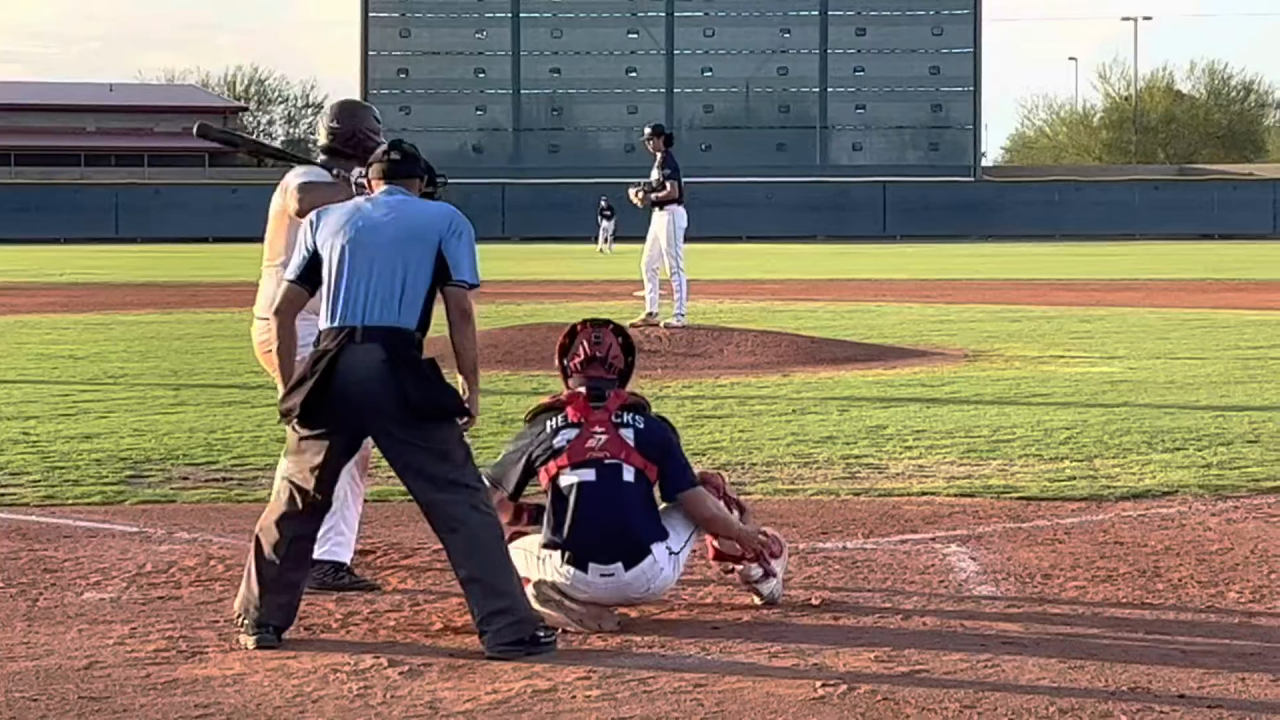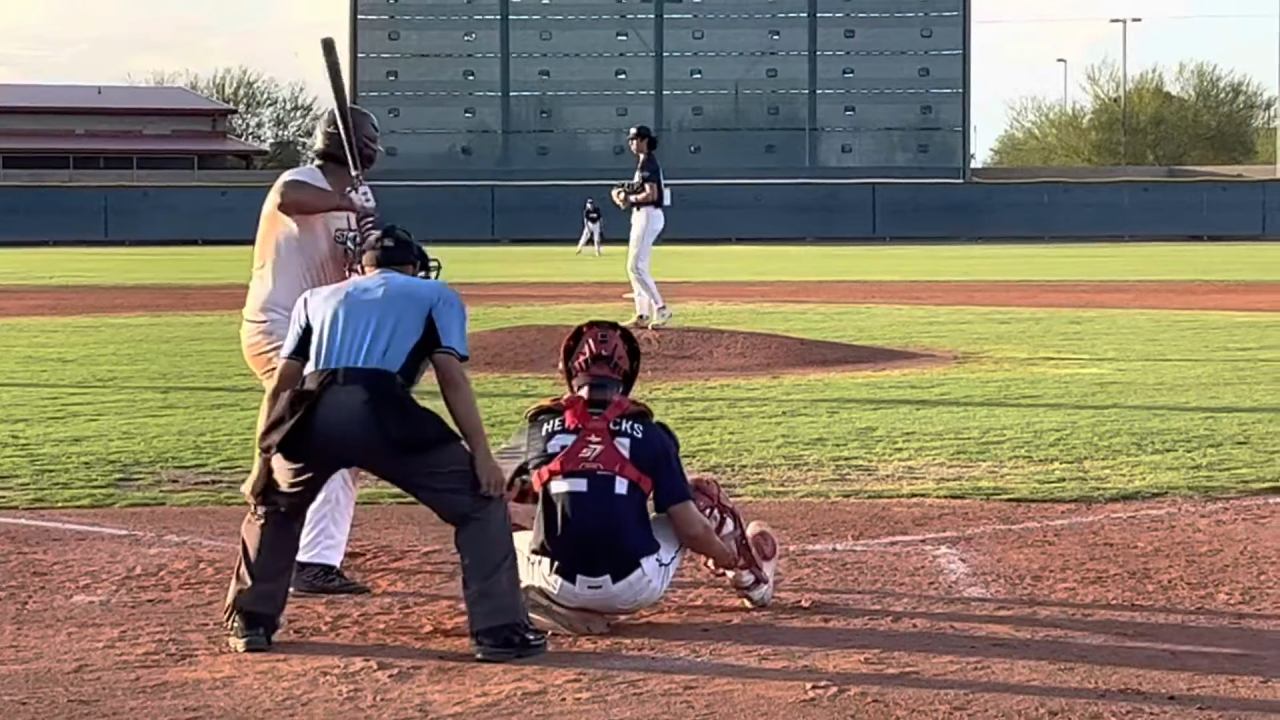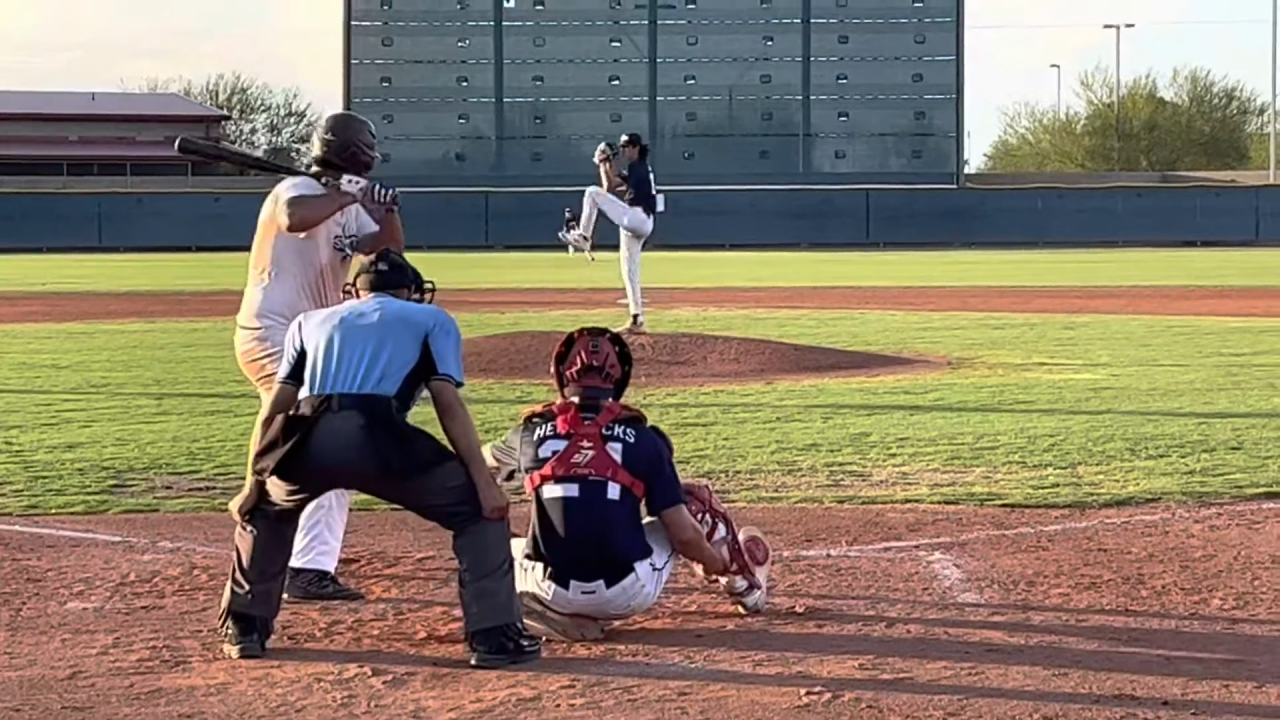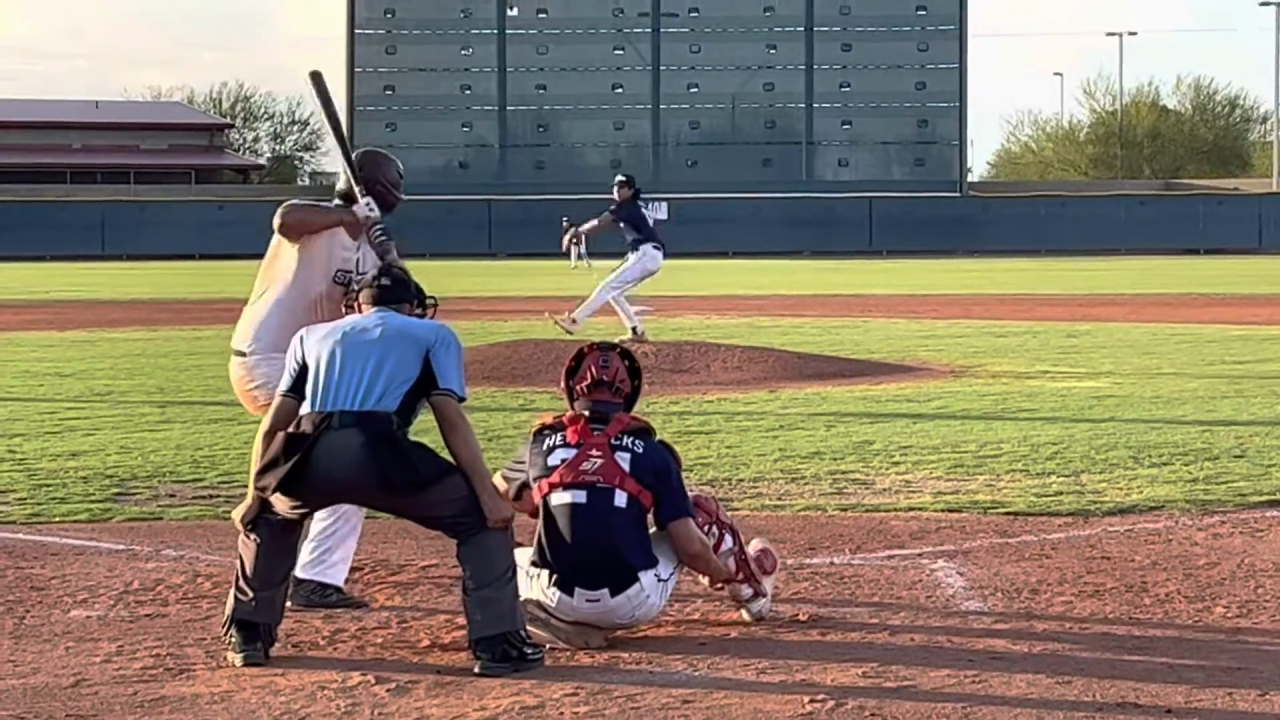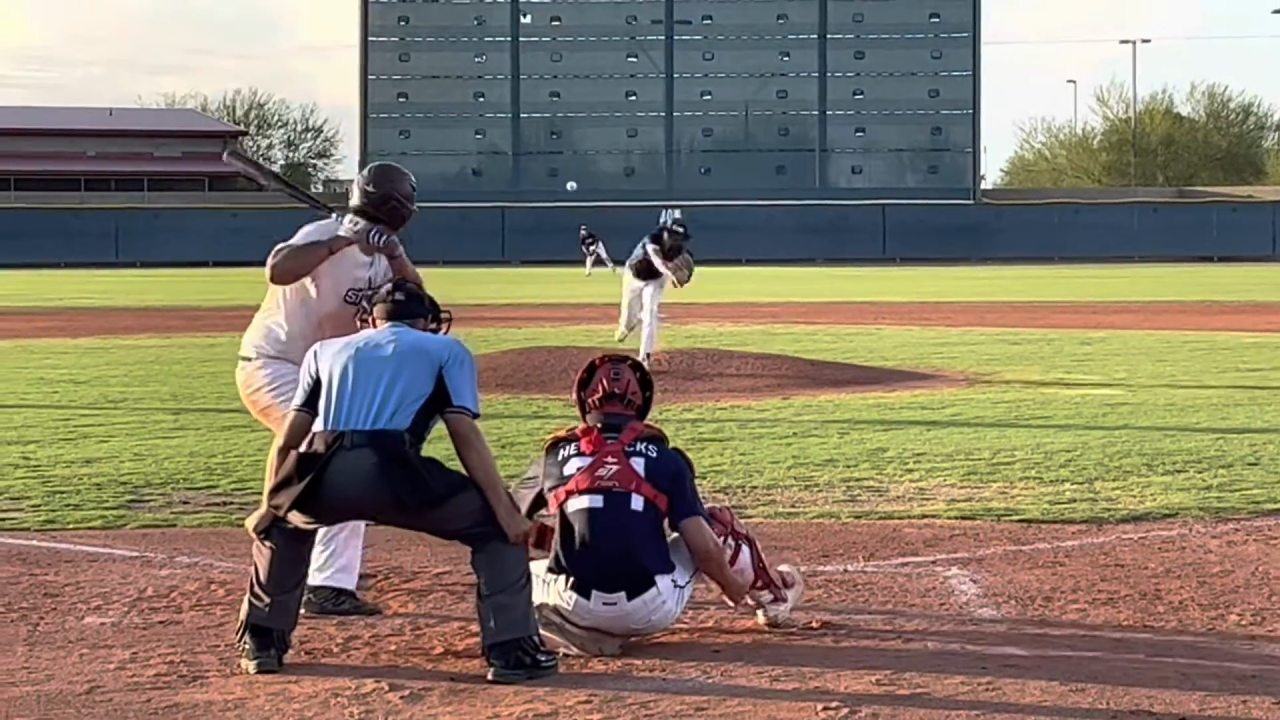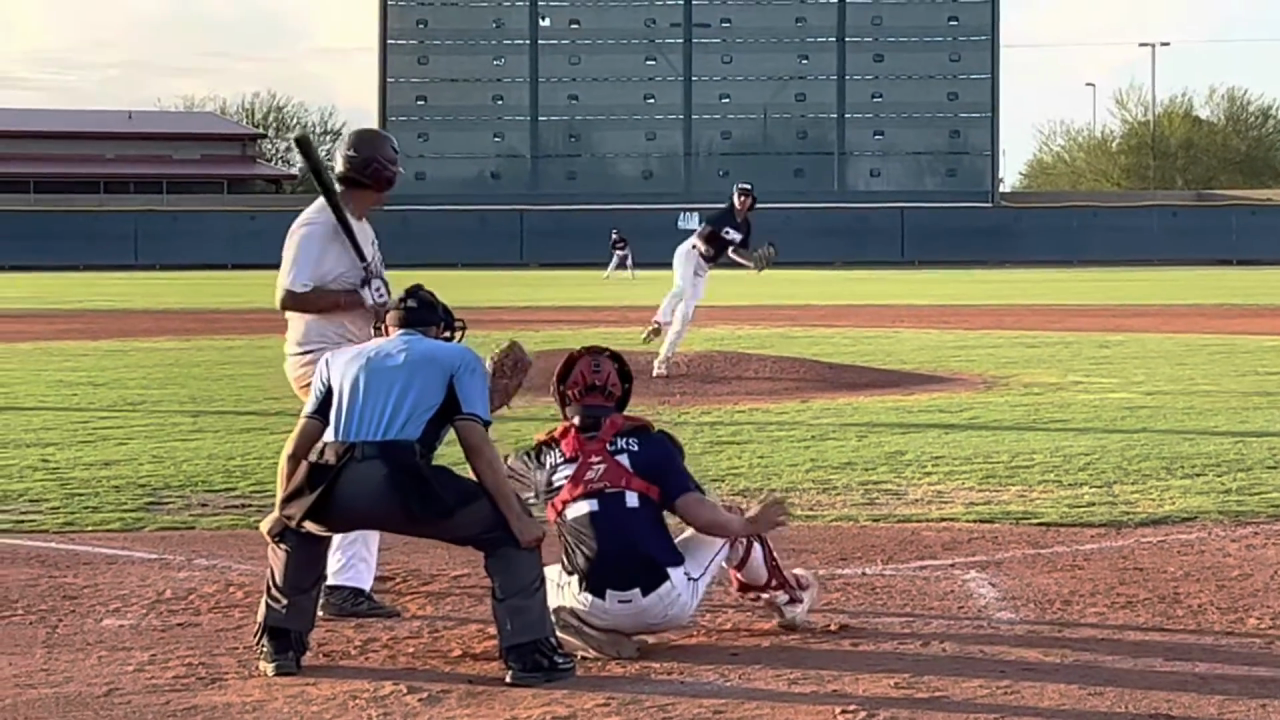
dt=0.5s
person 1, frame 1
left shoulder: (346, 191)
right shoulder: (308, 177)
right elbow: (302, 204)
right wrist: (352, 187)
left hip: (322, 331)
right hip: (295, 330)
right ankle: (323, 562)
person 1, frame 2
left shoulder: (348, 197)
right shoulder: (303, 180)
right elbow: (287, 199)
left wrist: (369, 234)
right wrist: (347, 203)
right hip: (283, 332)
right ankle: (314, 565)
person 1, frame 3
left shoulder: (347, 205)
right shoulder: (299, 188)
left elbow: (387, 248)
right elbow: (295, 219)
left wrist: (389, 213)
right wrist: (347, 195)
right hip: (278, 338)
right ankle: (308, 572)
person 1, frame 4
left shoulder: (370, 240)
right shoulder: (318, 224)
right elbow: (284, 221)
left wrist: (387, 256)
right wrist: (350, 214)
right hip: (266, 362)
left ankle: (334, 547)
right ankle: (315, 581)
person 1, frame 5
left shoulder: (383, 251)
right shoulder: (322, 234)
right elbow: (277, 271)
left wrist: (395, 253)
right wrist: (340, 240)
right hip: (272, 368)
left ankle: (337, 562)
right ankle: (327, 587)
person 1, frame 6
left shoulder: (359, 224)
right shoulder: (318, 225)
right elbow: (290, 298)
left wrist: (382, 302)
right wrist: (360, 299)
right hip: (327, 362)
left ankle: (335, 570)
right ankle: (344, 590)
person 2, frame 1
left shoulder: (325, 218)
right shoulder: (445, 218)
left elbow: (283, 310)
right elbow: (459, 311)
left wrist: (291, 385)
right wrist: (470, 388)
left hip: (331, 371)
right hip: (399, 370)
left knee: (299, 498)
right knee: (457, 498)
left ankle: (261, 620)
right ankle: (509, 628)
person 2, frame 2
left shoulder: (317, 296)
right shoulder: (436, 293)
left elbow: (280, 386)
right elbow: (451, 376)
left wrist: (262, 464)
right wrist: (482, 456)
left hip: (313, 418)
right hip: (381, 413)
left knee: (274, 500)
right knee: (481, 501)
left ankle: (250, 621)
right ankle: (500, 630)
person 2, frame 3
left shoulder: (310, 320)
right shoulder: (432, 318)
left elbow: (274, 411)
right elbow: (448, 403)
left wrist: (252, 485)
right wrist: (484, 481)
left hip: (307, 443)
right hip: (378, 440)
left knee: (266, 506)
right knee: (478, 507)
left ankle: (244, 627)
right ankle: (494, 635)
person 2, frame 4
left shoulder: (311, 335)
right shoulder: (433, 333)
left elbow: (274, 425)
right elbow: (450, 417)
left wrist: (255, 496)
right wrist: (488, 495)
left hip: (309, 460)
right hip: (378, 455)
left knee: (268, 516)
right knee: (480, 515)
left ankle: (248, 635)
right ankle: (497, 643)
person 2, frame 5
left shoulder: (325, 350)
right shoulder: (446, 348)
left elbow: (287, 442)
right elbow: (464, 434)
left wrist: (269, 507)
right wrist: (506, 511)
left hip: (321, 479)
right hip: (391, 474)
left knee: (282, 525)
right knee: (494, 523)
left ankle: (261, 643)
right ankle: (511, 650)
person 2, frame 6
left shoulder: (338, 358)
right shoulder: (458, 357)
left elbow: (296, 449)
right elbow: (476, 443)
left wrist: (282, 512)
right wrist: (517, 518)
left hip: (333, 490)
right hip: (402, 484)
left knee: (294, 527)
right knee: (510, 528)
left ankle: (279, 646)
right ankle: (529, 653)
person 3, frame 1
left shoulder: (543, 426)
right shoulder: (650, 427)
left elbow: (489, 503)
right elbow: (706, 512)
right wrist: (744, 533)
left hip: (573, 579)
right hip: (646, 577)
left knee: (514, 547)
right knee: (709, 487)
left ankle: (567, 600)
right ankle: (760, 576)
person 3, frame 2
left shoulder: (540, 428)
right shoulder: (649, 434)
right elbow: (691, 530)
right wrist: (727, 556)
left hip: (562, 586)
right hip: (635, 589)
right knee: (703, 495)
left ankle: (555, 602)
right ankle: (753, 581)
person 3, frame 3
left shoulder: (533, 431)
right shoulder: (641, 438)
left elbow: (485, 462)
right elbow: (684, 535)
right wrist: (716, 562)
left hip: (555, 592)
right hip: (628, 593)
right knee: (695, 500)
left ankle: (555, 612)
right ankle: (746, 585)
person 3, frame 4
left shoulder: (543, 442)
right shoulder: (650, 451)
left elbow: (500, 491)
right elbow: (691, 548)
right wrist: (721, 572)
left hip: (557, 601)
right hip: (632, 605)
right knee: (703, 510)
left ankle: (564, 622)
right ankle: (751, 590)
person 3, frame 5
left shoulder: (557, 454)
right shoulder: (664, 458)
right elbow: (703, 548)
right wrist: (732, 586)
left hip: (576, 606)
right hip: (649, 610)
right knee: (717, 522)
left ankle: (571, 626)
right ankle: (771, 597)
person 3, frame 6
left shoulder: (544, 458)
right shoulder: (649, 444)
right elbow: (699, 513)
right wrist: (748, 524)
left hip: (593, 609)
right hip: (668, 605)
right knee: (728, 522)
left ankle: (586, 629)
right ankle: (786, 599)
person 4, frame 1
left shoulder: (668, 161)
right shoulder: (658, 162)
left elbow: (673, 192)
left wrist: (650, 196)
right wrist: (644, 194)
left hip: (671, 215)
right hip: (658, 216)
left knee: (674, 266)
right knee: (649, 265)
left ankle: (680, 316)
right ankle: (651, 313)
person 4, frame 2
left shoulder: (648, 163)
right shoulder: (645, 163)
left elbow: (651, 195)
left wrist: (629, 198)
right wrist: (628, 194)
left hip: (647, 216)
right hip: (644, 216)
left knee: (636, 265)
right knee: (638, 266)
left ankle: (661, 310)
right ankle: (643, 315)
person 4, frame 3
left shoulder: (636, 167)
right shoulder: (641, 168)
left elbow: (609, 188)
right elbow: (619, 185)
left wrist: (604, 164)
right wrist: (606, 164)
left hip: (635, 217)
right hip: (642, 223)
left knee: (592, 192)
right knee: (630, 273)
left ankle: (582, 238)
right ankle: (637, 321)
person 4, frame 4
left shoulder: (626, 206)
right shoulder: (634, 208)
left elbow: (599, 222)
left wrist: (576, 231)
left hip: (647, 255)
right hip: (648, 255)
left knee: (607, 287)
right knee: (613, 294)
left ankle: (574, 321)
right ankle: (637, 332)
person 4, frame 5
left shoulder: (677, 247)
right shoulder: (653, 238)
right elbow: (656, 256)
right wrist: (671, 273)
left hip: (654, 280)
right hip: (633, 277)
left knee: (650, 315)
right knee: (627, 320)
left ankle: (645, 357)
right ankle: (628, 325)
person 4, frame 6
left shoulder: (745, 226)
right shoulder: (720, 215)
left elbow: (736, 252)
right elbow: (696, 236)
left wrist: (753, 263)
right wrist: (703, 246)
left hip: (701, 267)
right hip: (688, 253)
left knee: (685, 316)
right knee: (682, 287)
left ankle: (663, 360)
right ankle: (657, 323)
